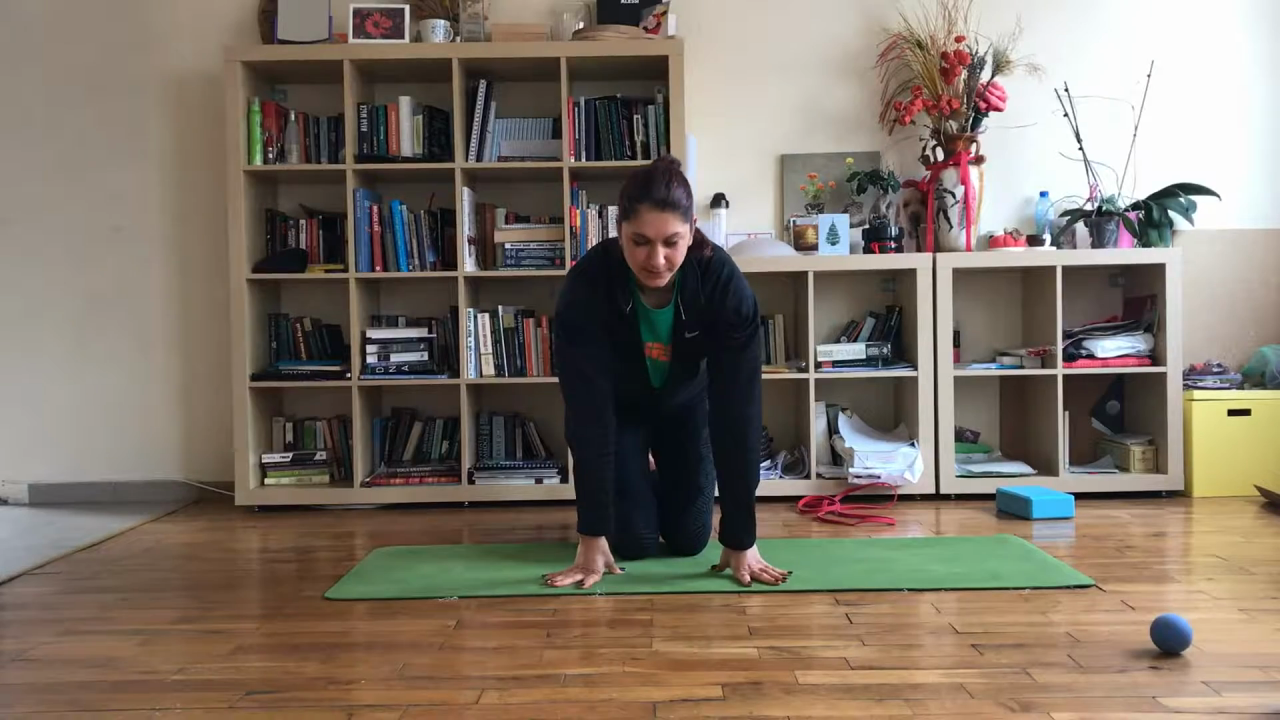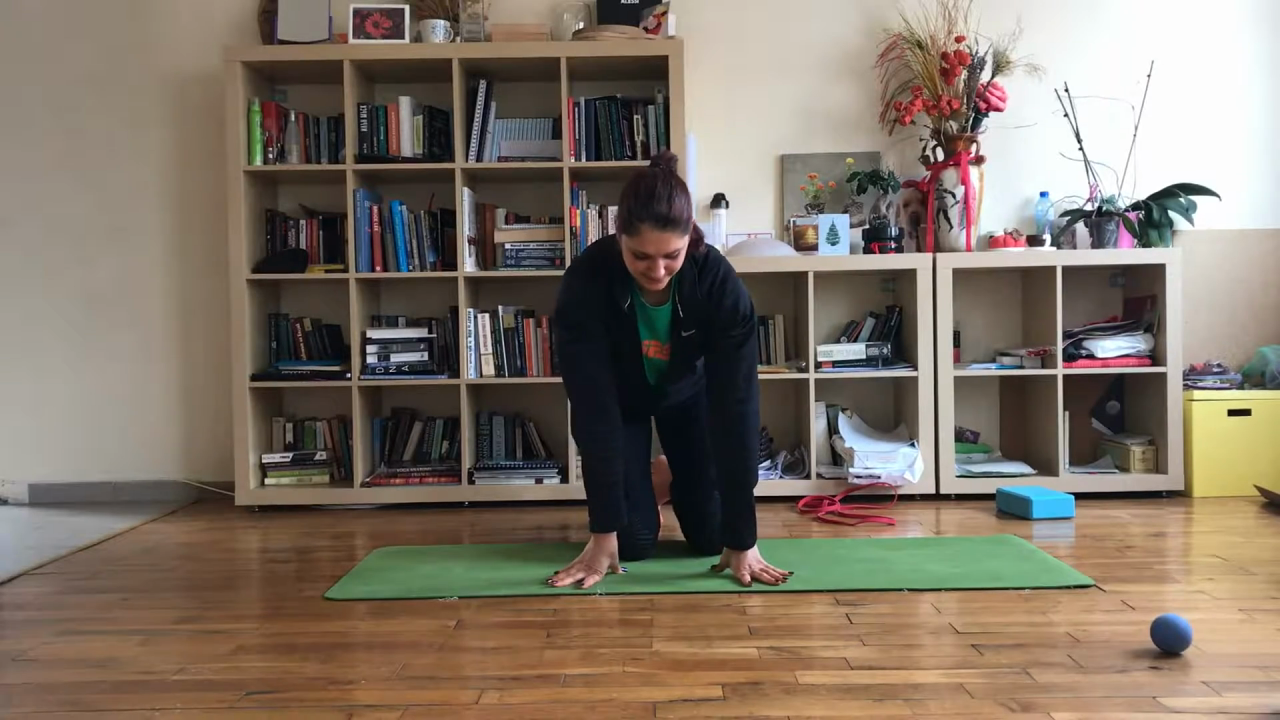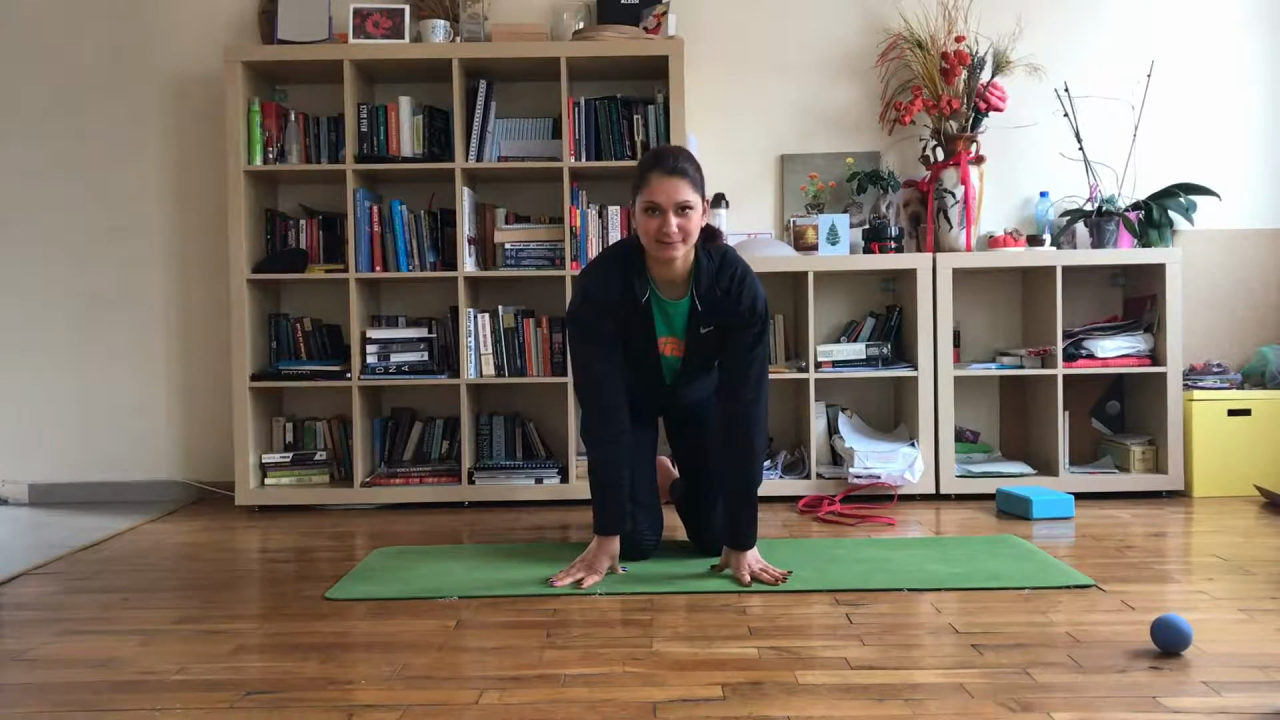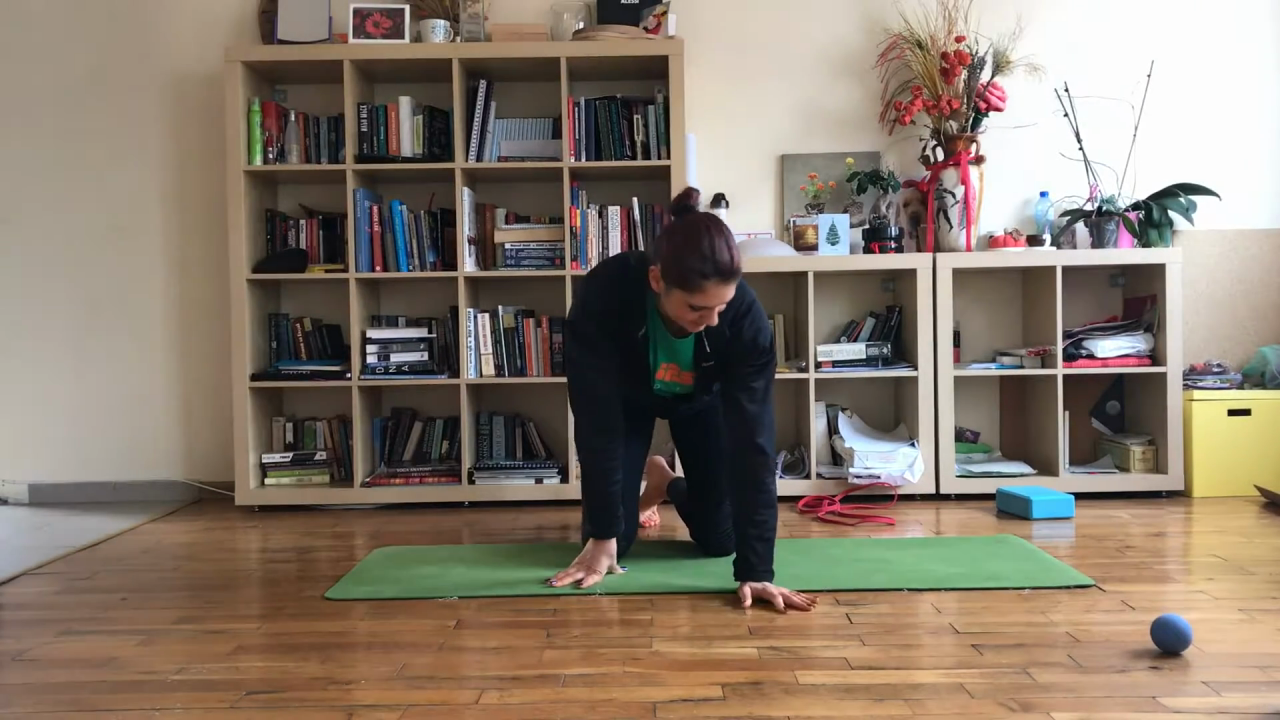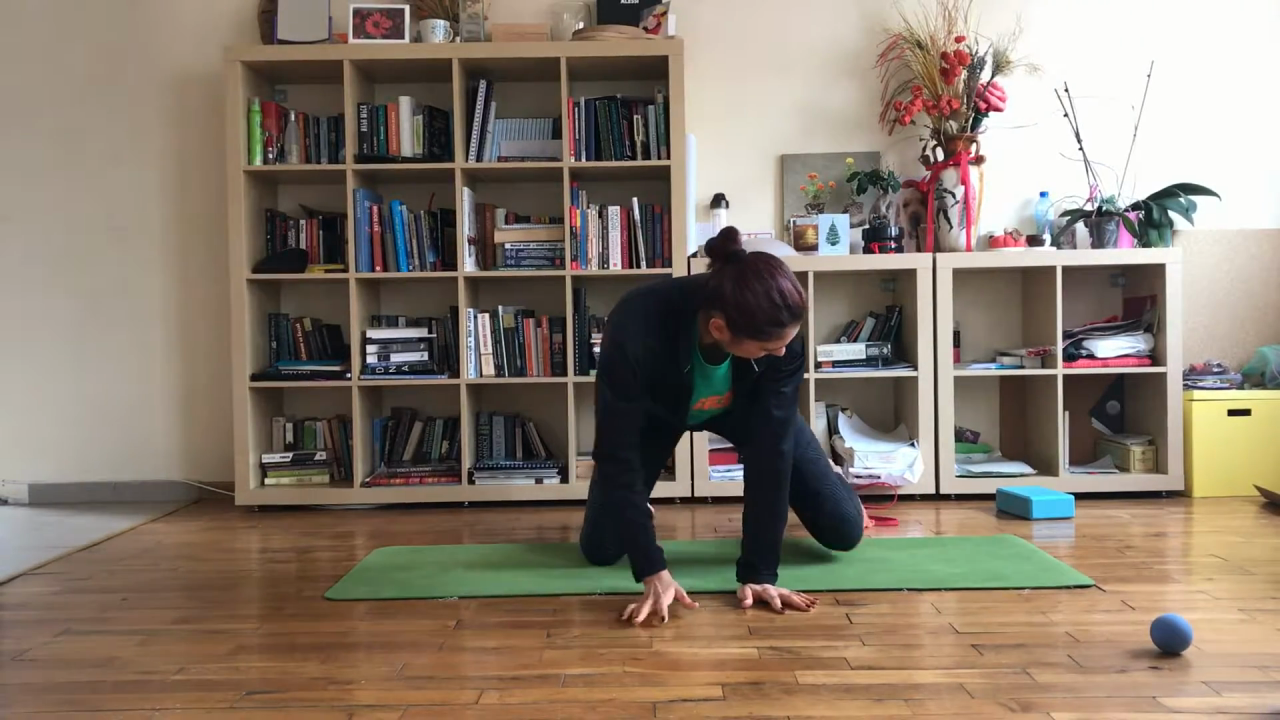
dt=1s
person 1, frame 1
left shoulder: (722, 282)
right shoulder: (587, 284)
left elbow: (737, 408)
right elbow: (588, 411)
left wrist: (740, 540)
right wrist: (592, 538)
left hip: (685, 398)
right hip: (618, 402)
left knee: (689, 539)
right knee: (634, 540)
left ankle: (659, 480)
right ankle: (639, 480)
person 1, frame 2
left shoulder: (718, 281)
right shoulder: (585, 282)
left elbow: (735, 405)
right elbow: (593, 408)
left wrist: (741, 539)
right wrist: (603, 534)
left hip: (687, 391)
right hip: (620, 397)
left knee: (710, 536)
right knee: (634, 541)
left ankle: (676, 481)
right ankle: (648, 482)
person 1, frame 3
left shoulder: (737, 283)
right shoulder: (601, 282)
left elbow: (744, 408)
right elbow: (603, 411)
left wrist: (741, 540)
right wrist: (606, 534)
left hip: (699, 394)
right hip: (629, 397)
left knee: (714, 537)
right knee: (636, 541)
left ankle: (675, 483)
right ankle: (651, 482)
person 1, frame 4
left shoulder: (744, 318)
right shoulder: (603, 293)
left elbow: (751, 440)
right elbow: (595, 420)
left wrist: (756, 570)
right wrist: (601, 538)
left hip: (703, 400)
right hip: (629, 399)
left knee: (720, 539)
right knee: (614, 538)
left ankle: (668, 484)
right ankle: (639, 485)
person 1, frame 5
left shoulder: (780, 334)
right shoulder: (637, 329)
left elbow: (771, 445)
right elbow: (618, 453)
left wrist: (758, 571)
right wrist: (652, 572)
left hip: (743, 406)
right hip: (659, 411)
left knee: (844, 529)
right knee: (600, 548)
left ankle: (817, 472)
right ankle: (634, 502)
